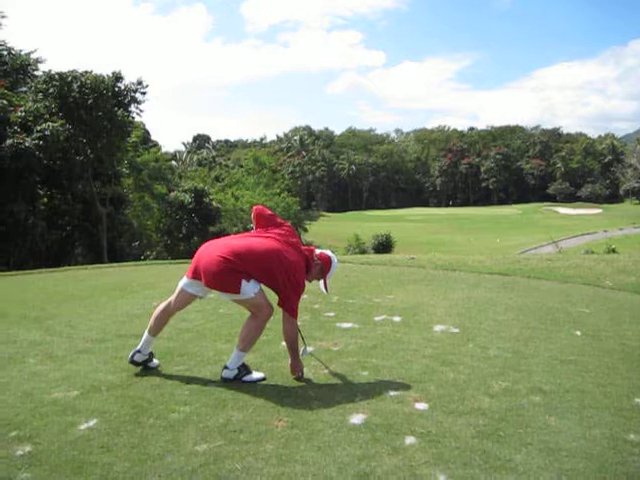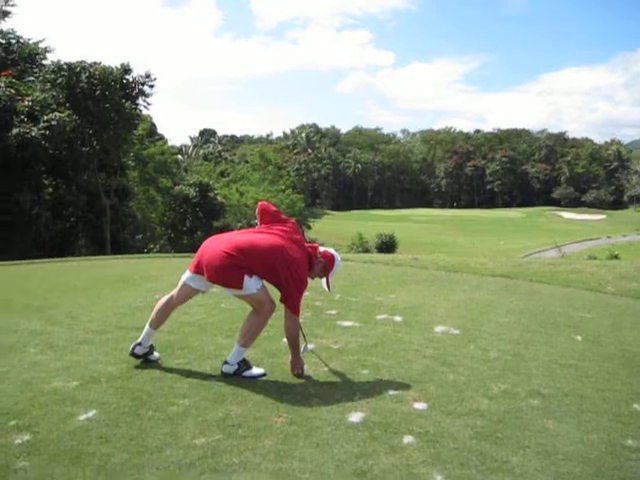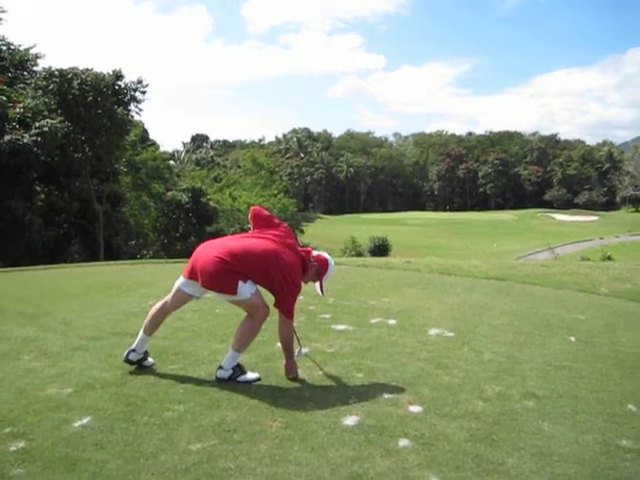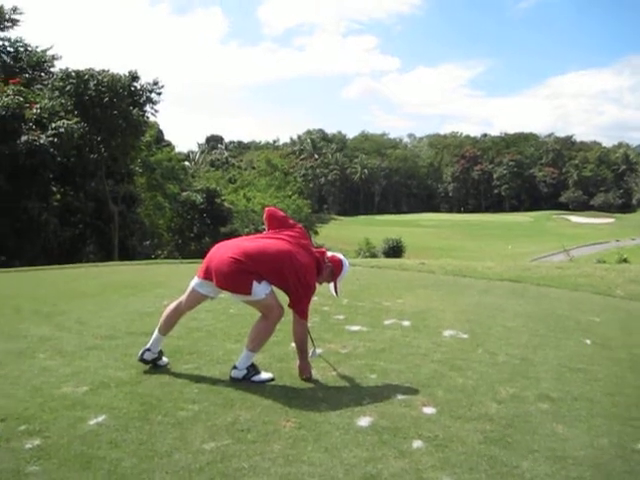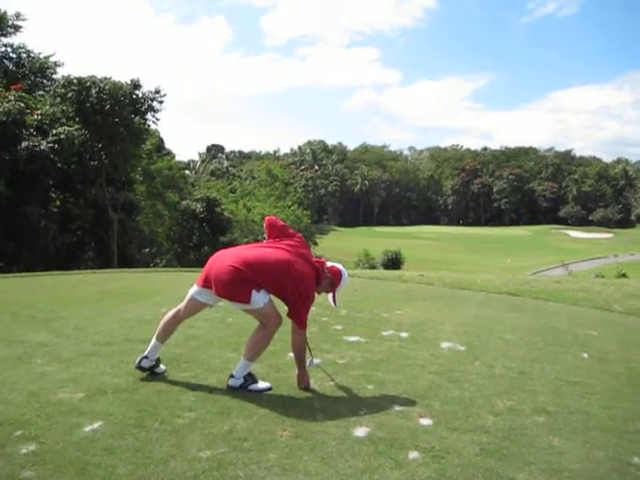
dt=0.4s
person 1, frame 1
left shoulder: (287, 232)
right shoulder: (296, 274)
left elbow: (257, 210)
right elbow: (289, 319)
right wrist: (295, 359)
left hip: (207, 250)
right hip: (224, 266)
left knee: (173, 304)
right knee: (263, 310)
left ankle: (141, 353)
right ankle: (233, 369)
person 1, frame 2
left shoulder: (291, 229)
right shoulder: (299, 270)
left elbow: (262, 206)
right elbow: (291, 316)
right wrist: (295, 356)
left hip: (211, 245)
right hip: (227, 261)
left knee: (175, 297)
right knee: (265, 306)
left ankle: (142, 346)
right ankle: (233, 364)
person 1, frame 3
left shoulder: (284, 233)
right shoulder: (292, 275)
left elbow: (254, 211)
right elbow: (286, 320)
right wrist: (289, 360)
left hip: (205, 250)
right hip: (221, 267)
left knee: (169, 303)
right knee: (259, 311)
left ankle: (136, 351)
right ankle: (228, 369)
person 1, frame 4
left shoulder: (299, 234)
right shoulder: (307, 276)
left elbow: (269, 212)
right elbow: (300, 320)
right wrist: (303, 361)
left hip: (219, 251)
right hip: (235, 267)
left knee: (184, 303)
right knee: (273, 311)
left ankle: (151, 351)
right ankle: (242, 368)
person 1, frame 5
left shoulder: (299, 243)
right shoulder: (306, 285)
left elbow: (269, 221)
right elbow: (298, 330)
right wrist: (301, 371)
left hip: (219, 259)
right hip: (235, 275)
left knee: (182, 311)
right knee: (272, 320)
left ankle: (148, 358)
right ankle: (239, 377)
